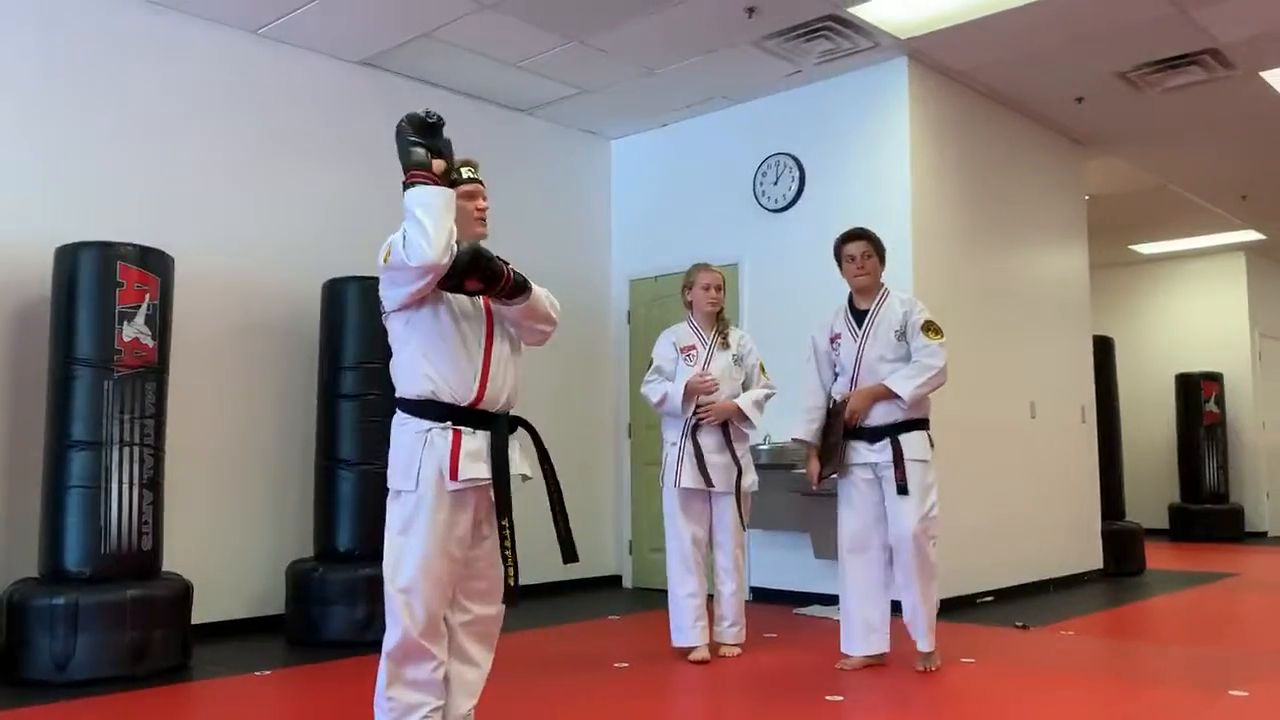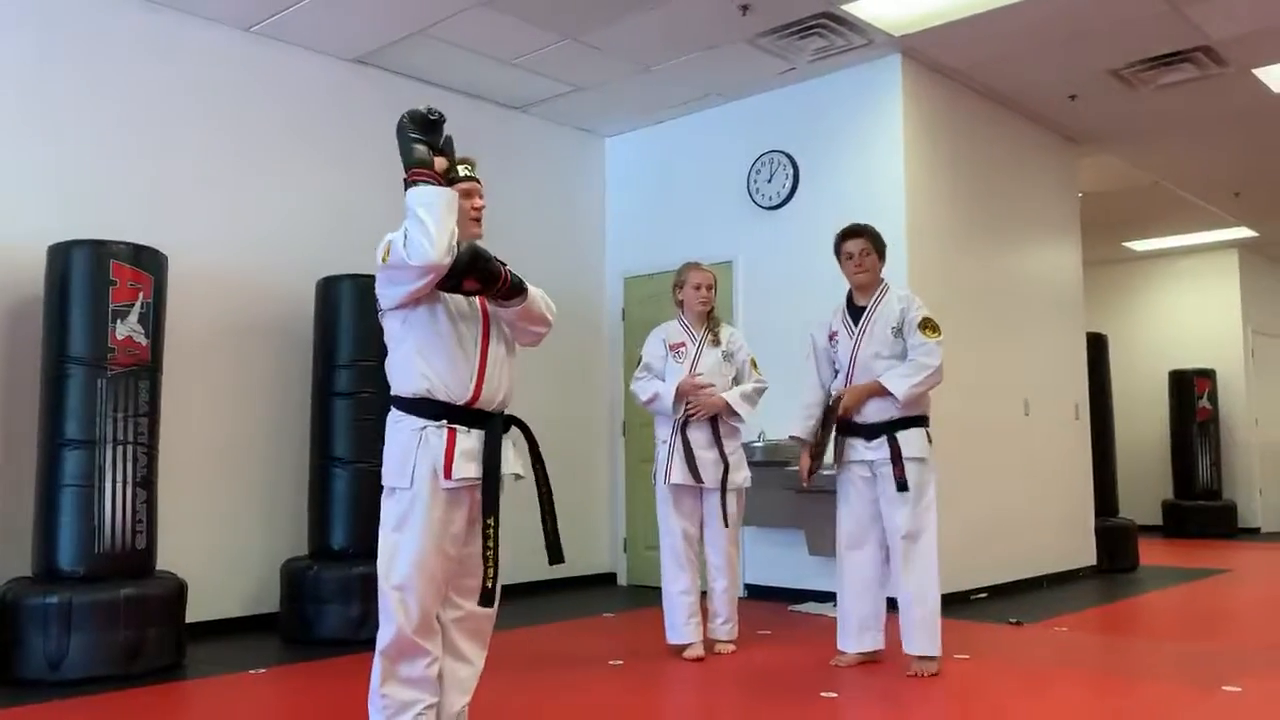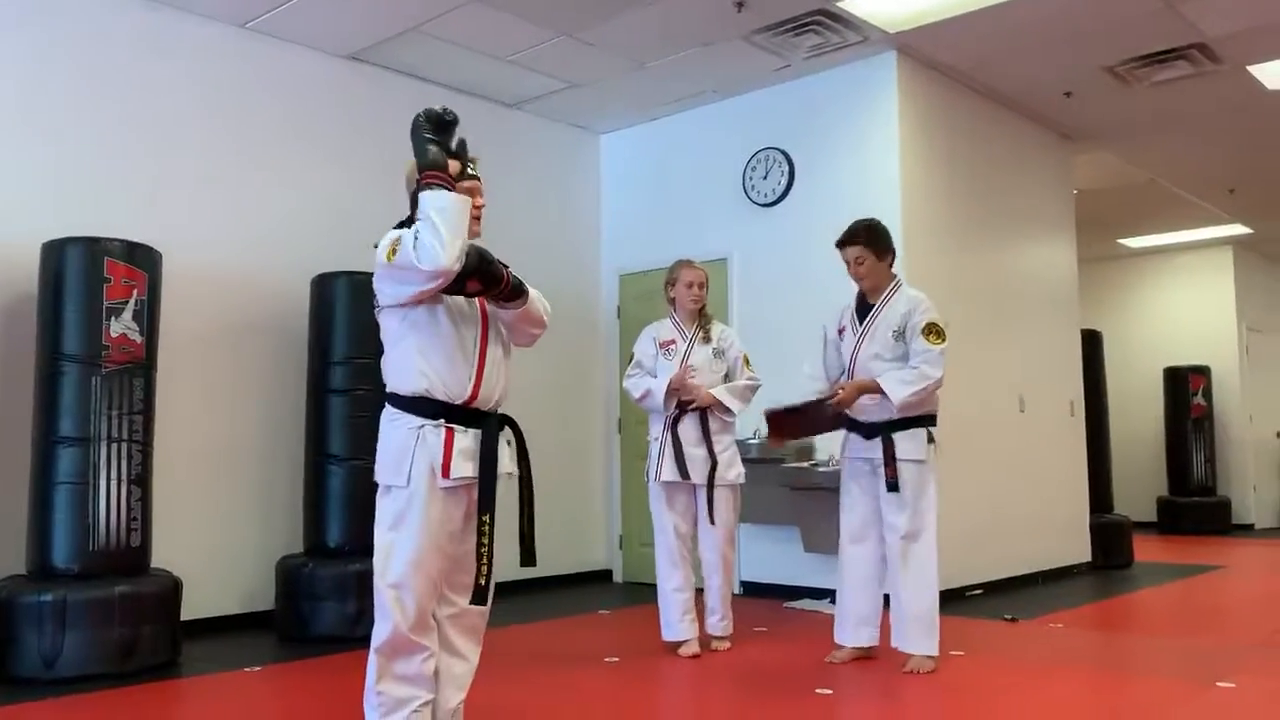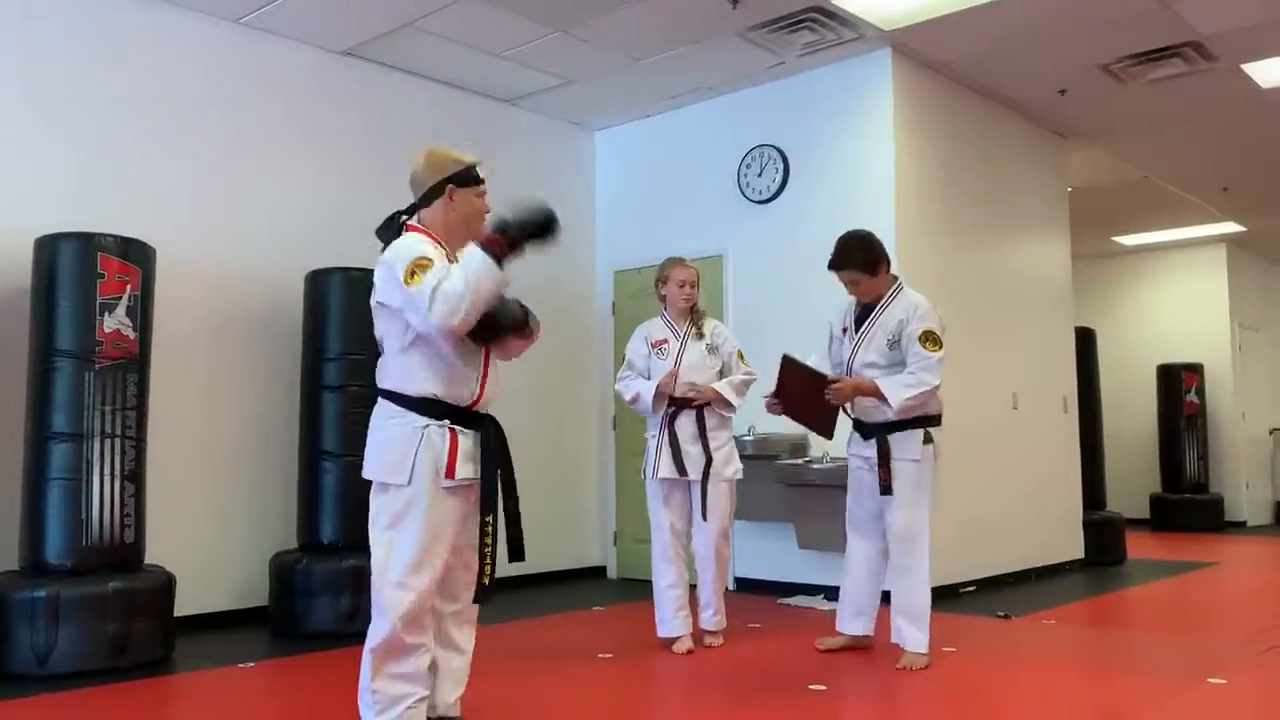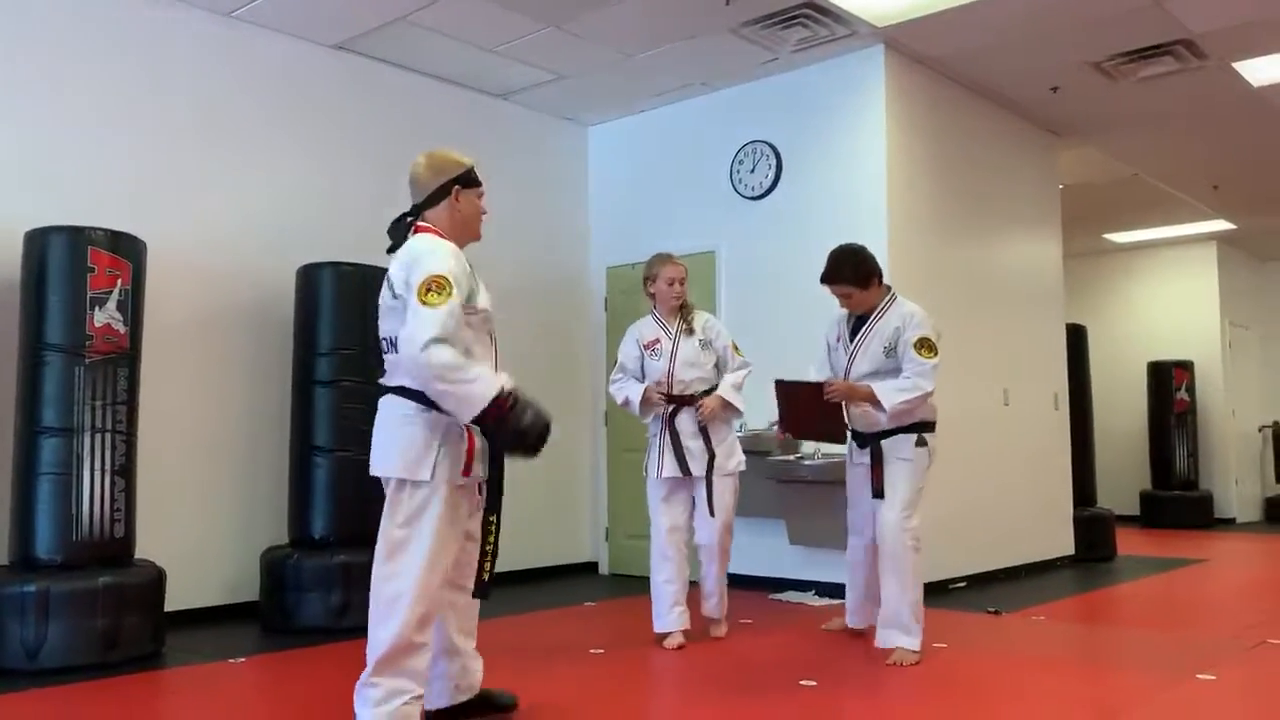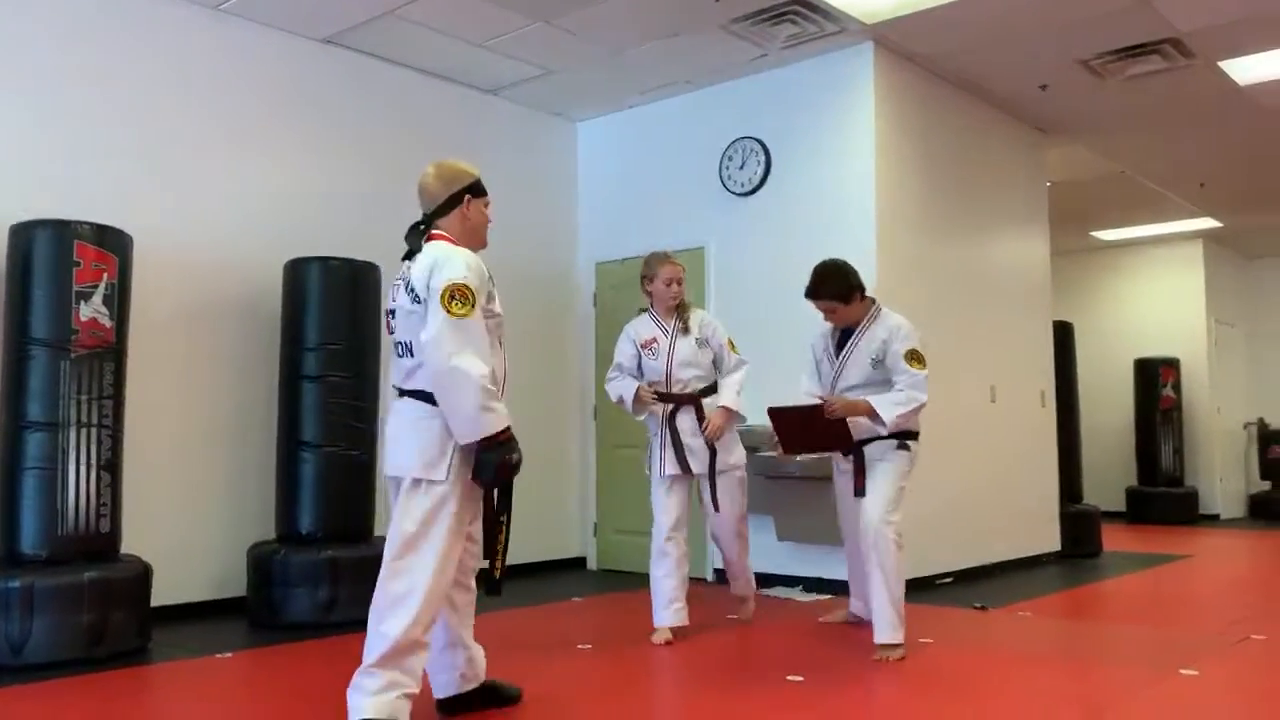
dt=0.2s
person 1, frame 1
left shoulder: (483, 269)
right shoulder: (404, 264)
left elbow: (542, 324)
right elbow: (428, 257)
left wrist: (503, 281)
right wrist: (424, 173)
left hip: (492, 452)
right hip: (433, 451)
left knee: (480, 603)
right knee: (420, 603)
person 1, frame 2
left shoulder: (483, 272)
right shoulder: (400, 258)
left elbow: (539, 324)
right elbow: (430, 258)
left wrist: (498, 281)
right wrist: (425, 171)
left hip: (486, 449)
right hip: (428, 448)
left knee: (471, 599)
right knee: (414, 597)
person 1, frame 3
left shoulder: (477, 266)
right shoulder: (398, 252)
left elbow: (533, 324)
right elbow: (438, 262)
left wrist: (498, 282)
right wrist: (436, 171)
left hip: (478, 447)
right hip: (424, 445)
left knee: (466, 595)
right knee: (411, 594)
person 1, frame 4
left shoulder: (456, 264)
right shoulder: (406, 254)
left elbow: (503, 339)
right elbow: (445, 312)
left wrist: (512, 319)
right wrist: (499, 244)
left hip: (461, 446)
right hip: (418, 444)
left knee: (458, 588)
right knee: (408, 590)
person 1, frame 5
left shoulder: (432, 258)
right shoulder: (434, 255)
right elbow: (430, 351)
left wrist: (504, 395)
right wrist: (496, 408)
left hip: (444, 437)
right hip: (429, 438)
left knee: (455, 575)
right knee: (414, 582)
person 1, frame 6
left shoulder: (420, 266)
right shoulder: (457, 263)
right elbow: (456, 364)
right wrist: (493, 434)
left hip: (423, 429)
right hip: (441, 439)
left knee: (454, 567)
right knee: (418, 576)
person 2, frame 1
left shoulder: (908, 310)
right shoulder: (831, 327)
left elbow: (933, 367)
right elbow: (817, 391)
left wrist: (873, 392)
right wrist: (813, 449)
left hip: (904, 442)
right hip: (855, 449)
left knee: (912, 535)
right knee: (858, 544)
left ankle: (924, 640)
right ankle: (867, 644)
person 2, frame 2
left shoulder: (907, 306)
right shoulder: (832, 323)
left elbow: (928, 366)
right elbow: (819, 388)
left wrist: (868, 388)
right wrist: (807, 445)
left hip: (902, 440)
right hip: (853, 444)
left knee: (910, 537)
right knee: (856, 541)
left ankle: (922, 646)
right ankle: (862, 640)
person 2, frame 3
left shoulder: (915, 306)
right shoulder: (843, 317)
left elbow: (929, 373)
right elbow: (831, 381)
left wrist: (864, 386)
left hip: (905, 439)
right hip: (858, 441)
left knee: (909, 536)
right knee: (857, 536)
left ankle: (921, 644)
right ankle: (857, 637)
person 2, frame 4
left shoulder: (915, 310)
right shoulder: (847, 316)
left elbow: (926, 378)
right elbow: (835, 374)
left wrist: (865, 387)
left hip: (907, 438)
right hip: (864, 439)
left knee: (906, 534)
right knee: (862, 532)
left ankle: (914, 641)
right ankle: (856, 627)
person 2, frame 5
left shoulder: (910, 318)
right shoulder: (841, 325)
left elbow: (921, 384)
right elbow: (835, 380)
left wrist: (863, 392)
left hip: (904, 442)
right hip: (862, 443)
left knee: (895, 531)
right knee: (861, 533)
left ankle: (905, 637)
right ankle: (861, 615)
person 2, frame 6
left shoulder: (896, 330)
right shoulder: (826, 338)
left elbow: (914, 395)
right elbow: (814, 393)
left wrist: (859, 407)
left hip: (889, 446)
right hip: (846, 449)
left knee: (876, 524)
right knee: (854, 532)
left ankle: (890, 633)
right ankle: (863, 606)
person 3, frame 1
left shoulder: (739, 340)
right shoulder: (672, 338)
left elbow: (763, 389)
right elbow: (652, 389)
left wrist: (734, 407)
right wrist: (686, 389)
left hip: (729, 449)
right hip: (685, 449)
left knee: (730, 545)
right knee: (686, 545)
left ankle: (729, 632)
right ankle: (694, 636)
person 3, frame 2
left shoulder: (730, 337)
right shoulder: (662, 336)
left elbow: (755, 385)
right elbow: (641, 385)
left wrist: (723, 401)
right wrist: (678, 391)
left hip: (722, 446)
right hip: (677, 447)
left knee: (723, 542)
right knee: (680, 543)
left ankle: (723, 629)
right ankle: (688, 633)
person 3, frame 3
left shoulder: (722, 335)
right shoulder: (654, 334)
left elbow: (748, 382)
right elbow: (633, 382)
left wrist: (714, 395)
right wrist: (668, 387)
left hip: (715, 442)
right hip: (670, 444)
left knee: (718, 539)
right knee: (673, 540)
left ankle: (718, 626)
right ankle: (684, 631)
person 3, frame 4
left shoulder: (715, 331)
right shoulder: (647, 333)
left elbow: (744, 376)
right elbow: (626, 382)
left wrist: (717, 391)
right wrist: (656, 390)
left hip: (711, 438)
right hip: (667, 440)
left knee: (713, 534)
right knee: (669, 536)
left ankle: (712, 621)
right ankle: (678, 626)
person 3, frame 5
left shoulder: (706, 324)
right shoulder: (639, 333)
left elbow: (739, 368)
right elbow: (619, 382)
left wrist: (721, 398)
right wrist: (642, 395)
left hip: (712, 433)
right hip: (666, 438)
left knee: (715, 529)
right knee: (668, 531)
left ankle: (715, 610)
right ankle: (673, 622)
person 3, frame 6
left shoulder: (702, 321)
right shoulder: (635, 331)
left elbow: (735, 367)
right elbow: (615, 380)
left wrist: (724, 409)
right wrist: (635, 394)
left hip: (712, 428)
right hip: (667, 434)
left knee: (728, 519)
right knee: (668, 526)
left ankle: (743, 590)
right ankle: (667, 618)
